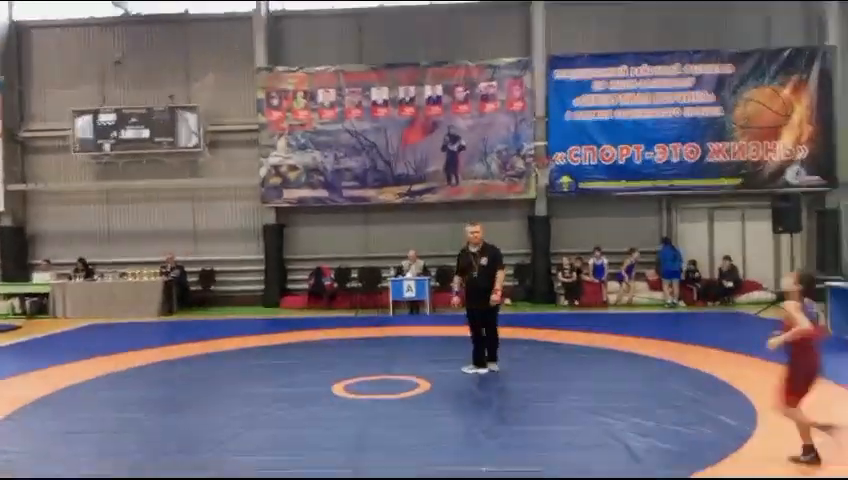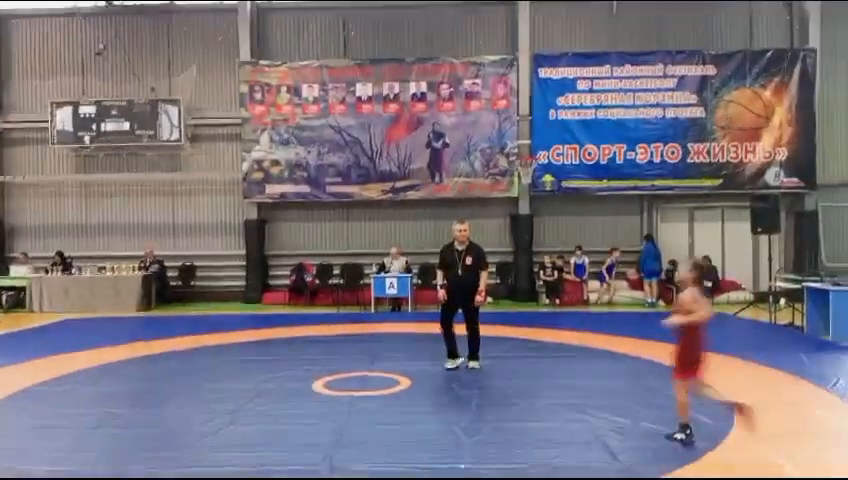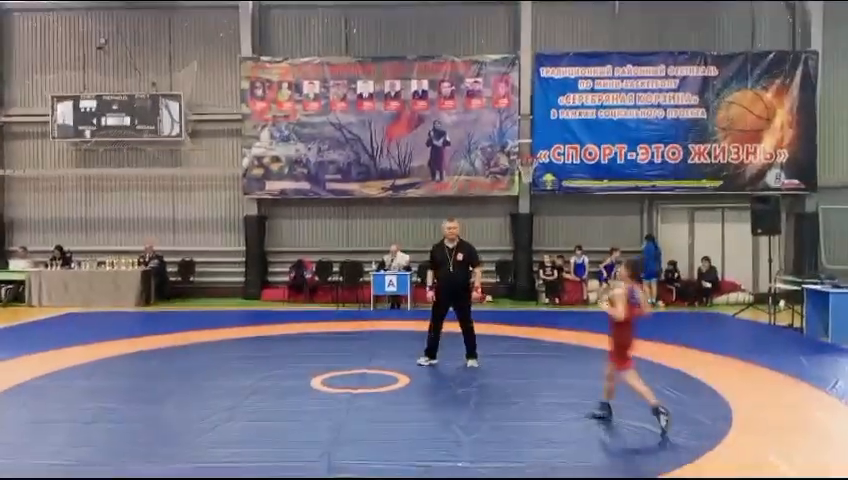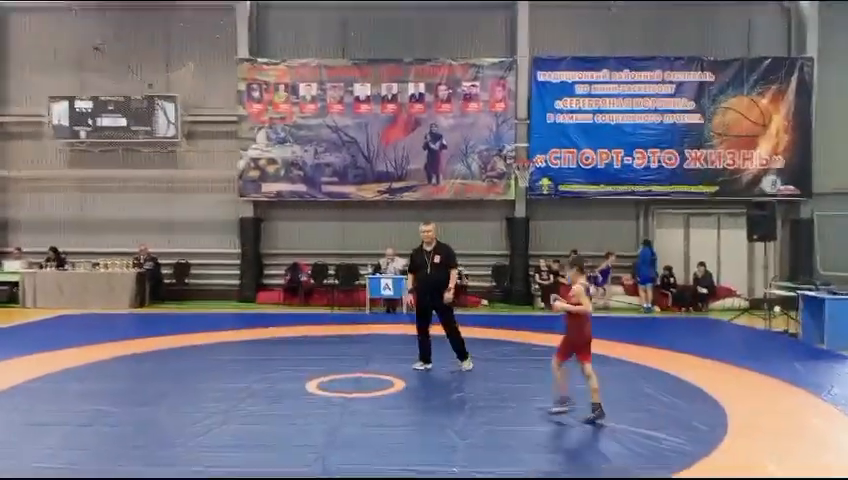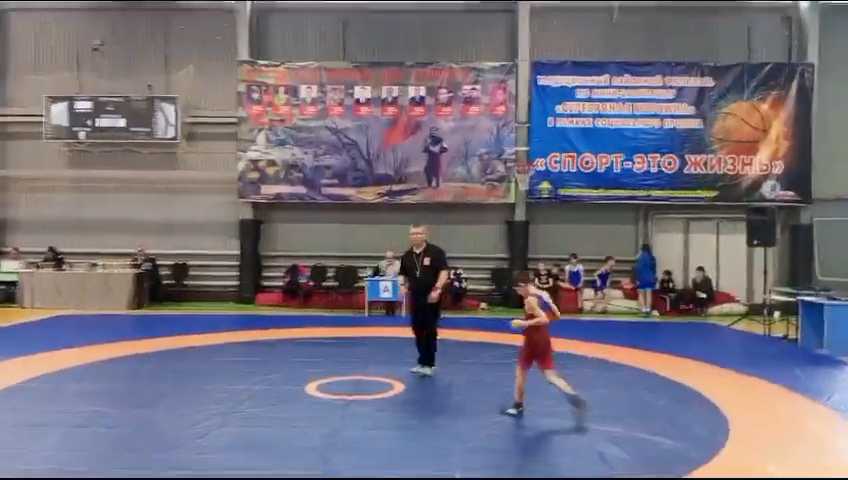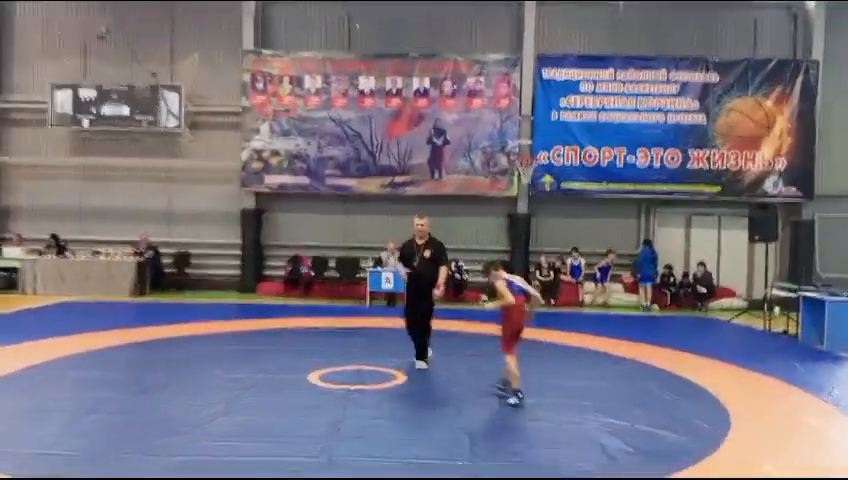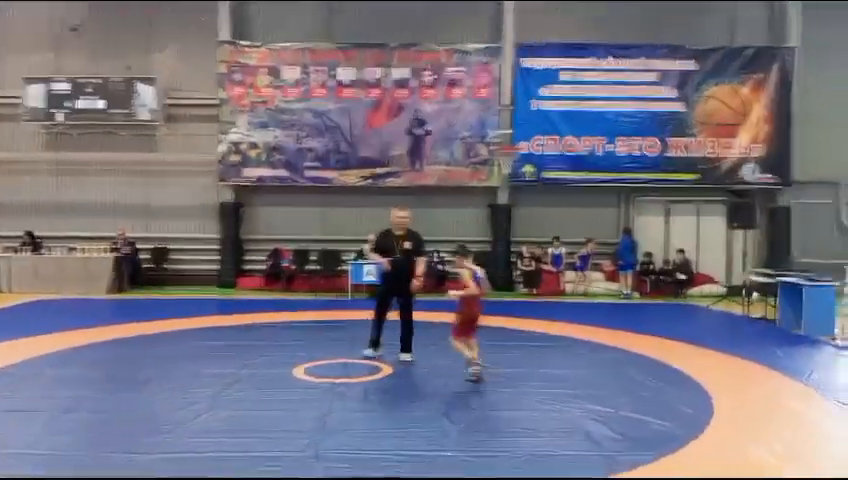
dt=0.3s
person 1, frame 1
left shoulder: (790, 305)
right shoulder: (807, 304)
left elbow: (805, 328)
right elbow: (819, 332)
left wrist: (781, 339)
left hip: (800, 364)
right hip: (811, 361)
left knee: (788, 409)
right knee: (792, 407)
right ankle: (808, 451)
person 1, frame 2
left shoulder: (686, 295)
right shoulder: (695, 292)
left elbow: (705, 314)
right elbow: (706, 313)
left wrist: (678, 321)
left hip: (688, 346)
right hip: (695, 345)
left knee: (680, 387)
right knee: (697, 385)
left ankle: (685, 430)
right ankle: (735, 405)
person 1, frame 3
left shoulder: (619, 291)
right shoulder: (637, 290)
left elbow: (620, 316)
right elbow: (645, 310)
left wrist: (607, 308)
left hip: (620, 337)
right hip: (626, 335)
left knee: (630, 377)
right knee: (610, 372)
left ankle: (658, 408)
right ankle: (605, 408)
person 1, frame 4
left shoulder: (576, 288)
right shoulder: (584, 285)
left elbow: (588, 309)
left wrist: (565, 306)
right wrist: (561, 300)
left hip: (574, 333)
right hip: (585, 333)
left knee: (556, 363)
right knee: (587, 370)
left ankle: (564, 399)
right ankle: (597, 408)
person 1, frame 5
left shoulder: (530, 300)
right shoulder: (544, 295)
left elbow: (543, 320)
right elbow: (557, 315)
left wrist: (524, 323)
left hip: (532, 342)
right hip: (544, 340)
left knee: (521, 371)
right knee: (550, 375)
left ankle: (517, 406)
right ankle: (574, 397)
person 1, frame 6
left shoulder: (499, 282)
right shoulder: (518, 279)
left elbow: (510, 300)
right elbow: (537, 296)
left wrist: (494, 304)
left hip: (509, 322)
right hip: (520, 321)
left knee: (509, 356)
right knee: (511, 354)
left ankle: (517, 393)
right ankle: (505, 383)
person 1, frame 7
left shoulder: (464, 271)
right shoulder: (478, 270)
left elbow: (474, 290)
right elbow: (484, 289)
left wrist: (456, 293)
left hip: (466, 310)
right hip: (476, 309)
left knee: (455, 339)
right knee: (471, 340)
left ankle: (473, 362)
right ankle: (475, 373)
person 2, frame 1
left shoulder: (492, 251)
right shoulder: (463, 254)
left elbow: (500, 272)
right elbow: (458, 275)
left wrist: (497, 291)
right wrist: (456, 293)
left hip: (489, 297)
right hip: (472, 298)
left knee: (490, 330)
right knee: (476, 331)
left ankle: (492, 361)
right ankle: (479, 364)
person 2, frame 2
left shoulder: (477, 250)
right shoulder: (446, 250)
left elbow: (484, 272)
right elbow: (440, 270)
left wrist: (481, 292)
right wrist: (440, 287)
left hip: (470, 295)
right hip: (451, 293)
left knee: (473, 327)
right knee: (445, 323)
left ankle: (473, 358)
right ankle: (453, 357)
person 2, frame 3
left shoulder: (467, 248)
right shoulder: (436, 249)
left elbow: (477, 269)
right elbow: (431, 270)
left wrist: (477, 288)
right wrist: (429, 288)
left hip: (462, 293)
right hip: (441, 293)
left knee: (467, 325)
right knee: (435, 325)
left ankle: (472, 357)
right ankle: (430, 356)
person 2, frame 4
left shoulder: (445, 250)
right shoulder: (416, 253)
left elbow: (454, 270)
right elbow: (411, 274)
left wrist: (450, 289)
right wrist: (409, 292)
left hip: (441, 296)
right hip: (422, 296)
left knee: (450, 327)
right knee: (422, 329)
left ankle: (465, 358)
right ankle: (424, 360)
person 2, frame 5
left shoulder: (435, 252)
right shoulder: (407, 256)
left elbow: (444, 272)
right elbow: (403, 275)
left wrist: (437, 289)
right wrist: (403, 286)
left hip: (431, 298)
right hip: (416, 298)
left knee: (430, 330)
right knee: (418, 331)
left ankle: (429, 364)
right ankle: (424, 362)
person 2, frame 6
left shoulder: (437, 245)
right shoulder: (407, 245)
left elbow: (443, 267)
right elbow: (401, 263)
left wrist: (439, 286)
right wrist: (402, 270)
left hip: (428, 291)
right hip: (412, 289)
left knee: (423, 324)
right knee: (410, 322)
left ankle: (421, 358)
right ankle: (425, 350)
person 2, frame 7
left shoulder: (415, 237)
right shoulder: (383, 236)
left elbow: (421, 258)
right elbow: (374, 254)
left wrist: (418, 277)
right wrist: (381, 261)
left hip: (406, 282)
right hip: (387, 281)
left knee: (406, 316)
right knee: (379, 314)
left ankle: (406, 350)
right ankle: (373, 346)
